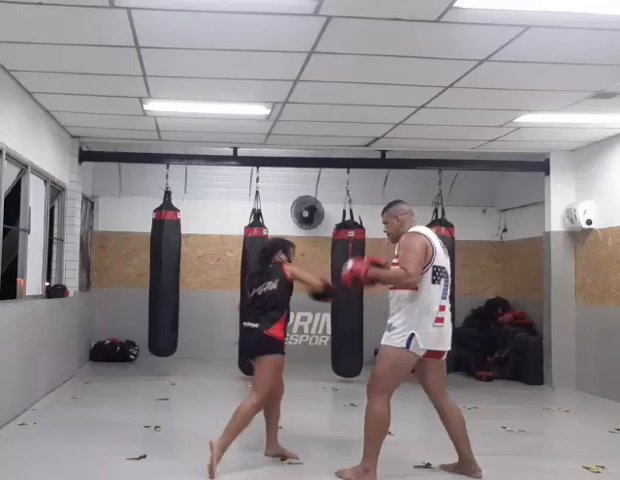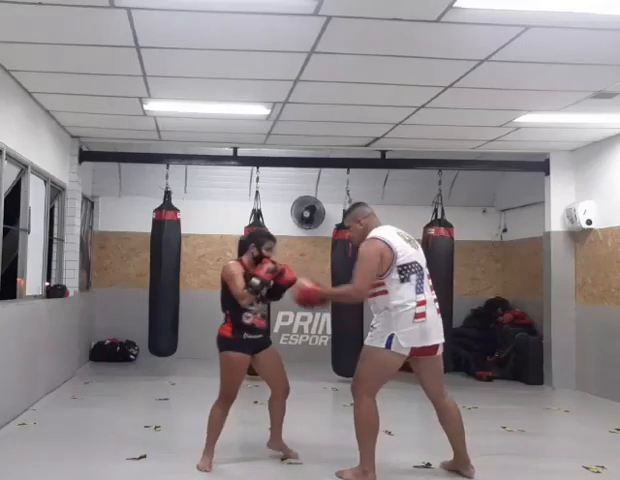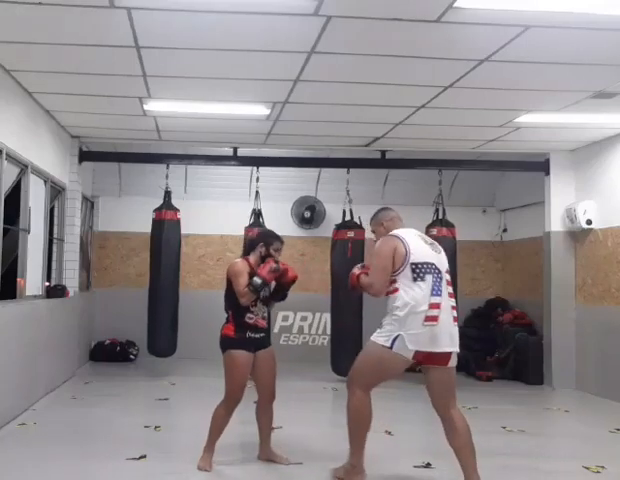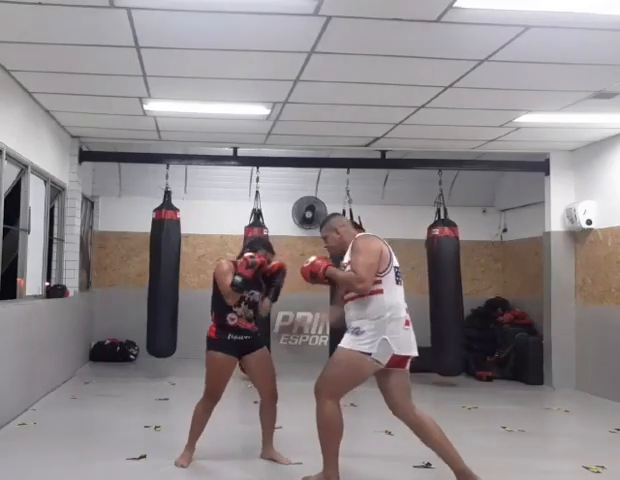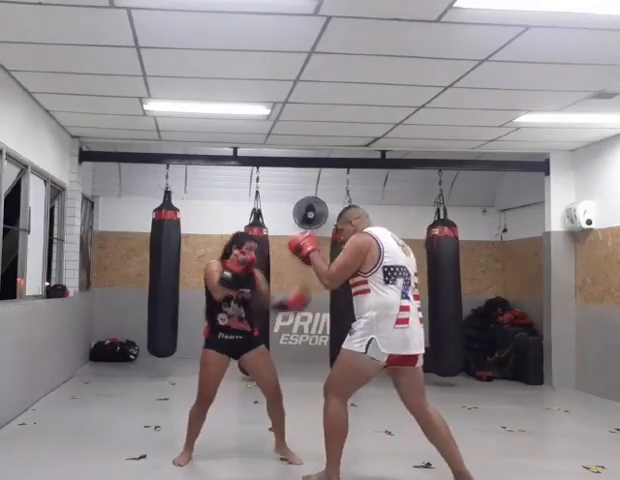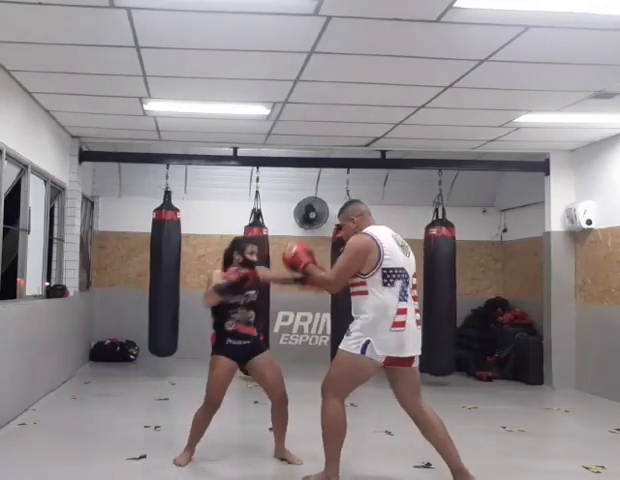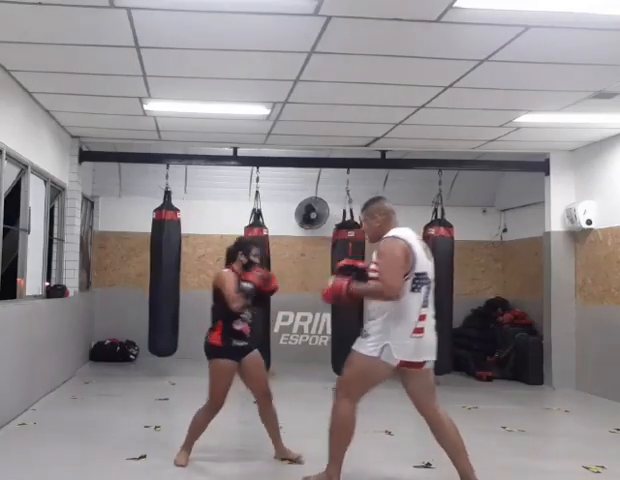
dt=0.5s
person 1, frame 1
left shoulder: (413, 237)
right shoulder: (432, 240)
left elbow: (408, 277)
left wrist: (368, 272)
right wrist: (379, 271)
left hip: (412, 328)
right hip: (435, 329)
left knee: (378, 391)
right knee: (440, 397)
person 1, frame 2
left shoulder: (373, 244)
right shoulder: (404, 237)
left elbow: (357, 292)
left wrist: (316, 292)
left hip: (397, 326)
right hip: (428, 324)
left knee: (363, 391)
right knee: (438, 394)
person 1, frame 3
left shoulder: (390, 241)
right shoulder: (434, 246)
left elbow: (377, 288)
left wrist: (360, 277)
left hip: (408, 329)
right hip: (444, 332)
left knee: (357, 384)
right knee: (448, 408)
person 1, frame 4
left shoulder: (364, 242)
right shoulder: (363, 251)
left elbow: (361, 283)
right elbow: (344, 304)
left wrist: (327, 271)
left hip: (378, 334)
right hip: (396, 337)
left knee: (325, 393)
right knee: (407, 411)
person 1, frame 5
left shoulder: (363, 240)
right shoulder: (399, 244)
left elbow: (330, 278)
left wrist: (310, 251)
left hip: (378, 331)
right hip: (409, 334)
left knee: (334, 393)
right knee: (420, 406)
person 1, frame 6
left shoulder: (361, 241)
right shoulder: (397, 241)
left elbow: (332, 284)
left wrist: (304, 263)
right wrist: (350, 262)
left hip: (374, 333)
right hip: (405, 334)
left knee: (331, 393)
right knee: (415, 405)
person 1, frame 7
left shoulder: (391, 243)
right shoulder: (414, 242)
left elbow: (390, 291)
left wrist: (348, 289)
right wrist: (367, 275)
left hip: (388, 338)
right hip: (418, 338)
left knee: (345, 397)
right knee: (431, 409)
person 2, frame 1
left shoulder: (254, 275)
right shoulder: (286, 270)
left elbow: (252, 305)
right elbow: (319, 286)
right wrist: (326, 289)
left hip: (252, 334)
right hip: (269, 338)
left knee: (275, 391)
right knee: (260, 396)
left ankle: (272, 445)
right ankle: (221, 444)
person 2, frame 2
left shoulder: (260, 270)
right shoulder: (233, 268)
right elbow: (243, 299)
left wrist: (278, 287)
right wrist: (261, 278)
left hip: (260, 338)
right hip: (235, 339)
left knee: (282, 389)
right knee: (226, 398)
left ankle: (276, 439)
right ankle: (208, 452)
person 2, frame 3
left shoulder: (265, 270)
right shoulder: (239, 265)
right elbow: (244, 298)
left wrist: (281, 288)
right wrist: (263, 278)
left hip: (261, 338)
right hip: (237, 338)
left knee: (267, 396)
right knee: (233, 398)
left ankle: (265, 449)
right ankle: (208, 451)
person 2, frame 4
left shoulder: (258, 278)
right shoulder: (225, 266)
left elbow: (262, 311)
right elbow: (230, 298)
left wrist: (275, 284)
right wrist: (245, 273)
left hip: (252, 339)
right hip: (223, 338)
left knee: (270, 395)
right knee: (211, 397)
left ankle: (268, 448)
right ankle: (189, 449)
person 2, frame 5
left shoulder: (254, 274)
right shoulder: (215, 266)
left elbow: (265, 302)
right elbow: (217, 294)
left wrist: (287, 303)
right wrist: (234, 270)
left hip: (248, 339)
right hip: (218, 339)
left knee: (274, 393)
right knee: (205, 398)
left ankle: (282, 446)
right ankle: (188, 449)
person 2, frame 6
left shoulder: (256, 274)
right shoulder: (220, 276)
left elbow: (281, 278)
right elbow: (209, 301)
left wrist: (301, 277)
right wrist: (230, 282)
left hip: (254, 345)
right hip: (225, 346)
left knee: (280, 398)
right knee: (211, 403)
left ankle: (280, 449)
right ankle: (189, 449)
person 2, frame 7
left shoulder: (245, 276)
right shoulder: (226, 274)
right elbow: (235, 304)
left wrist: (262, 289)
right wrist: (251, 284)
left hip: (244, 343)
right hip: (222, 344)
left knee: (265, 395)
right knee: (215, 404)
left ankle: (280, 448)
right ankle: (185, 449)
